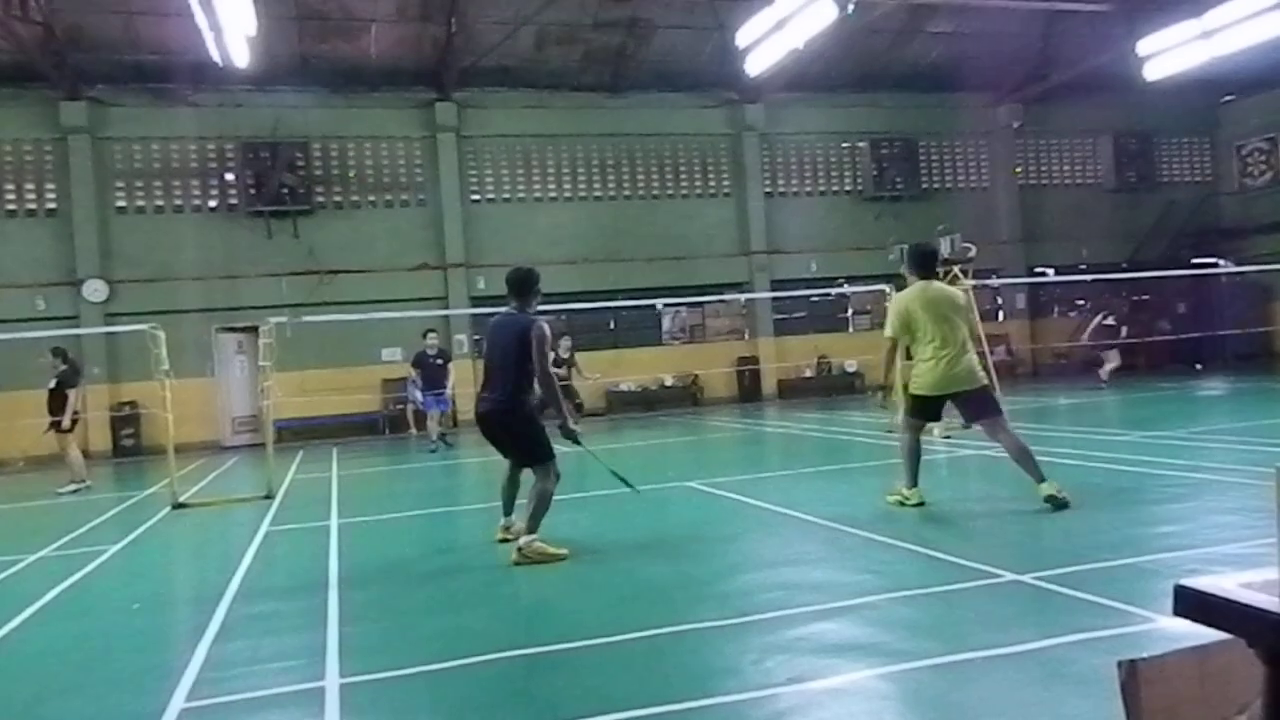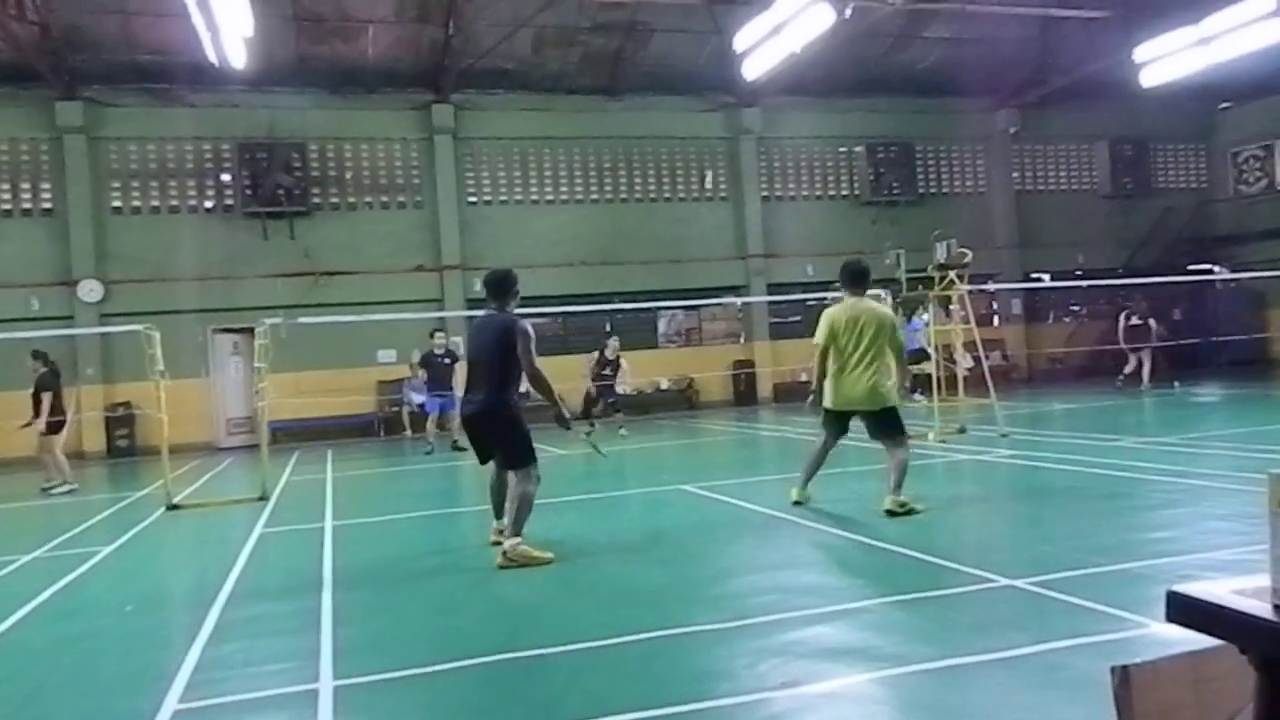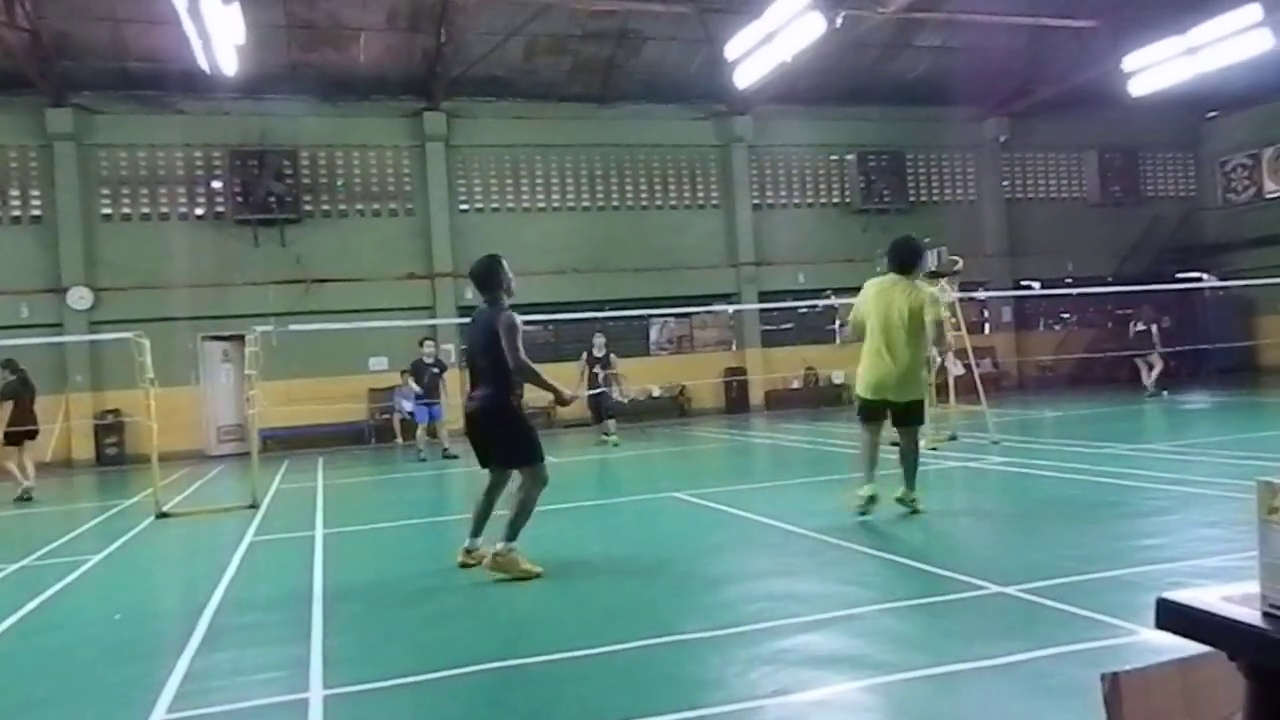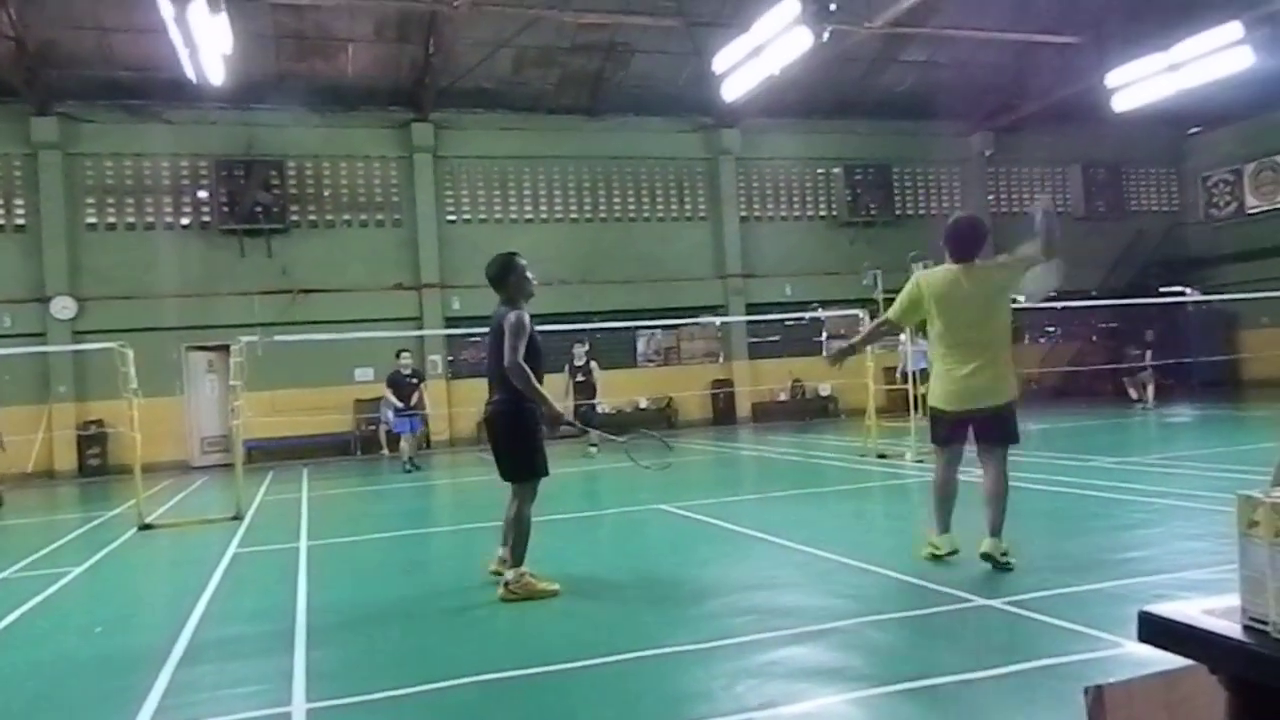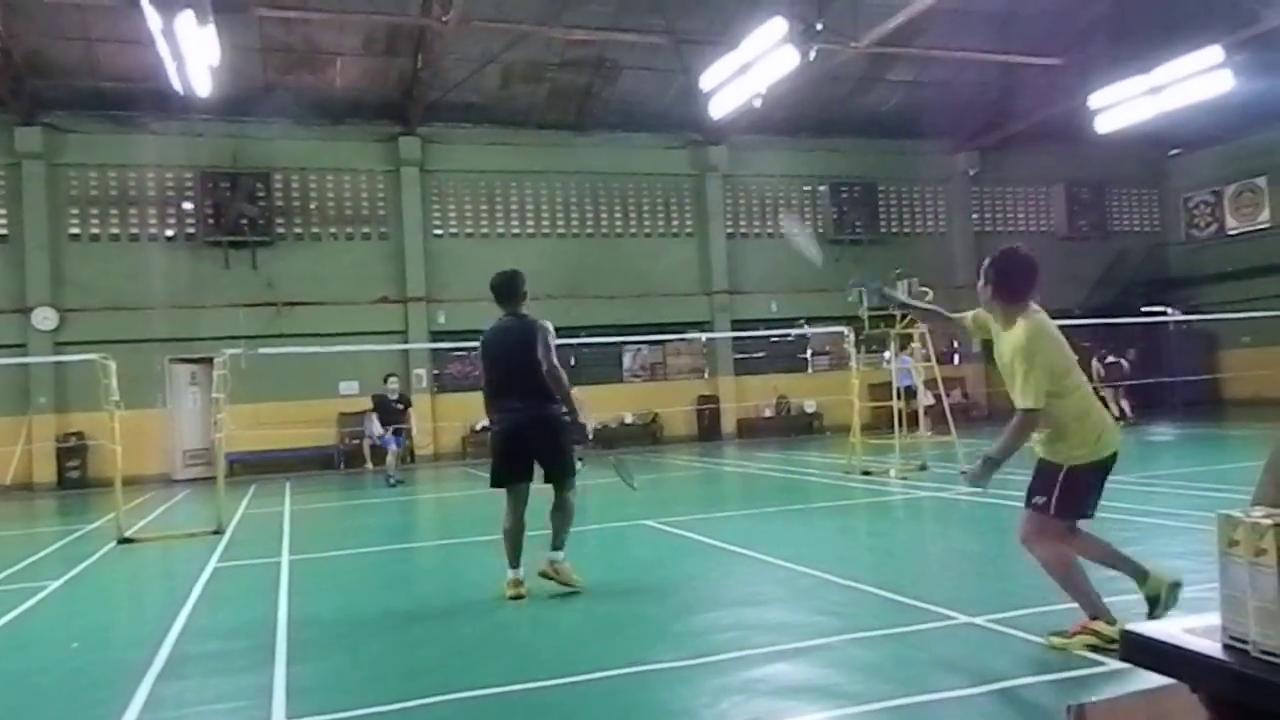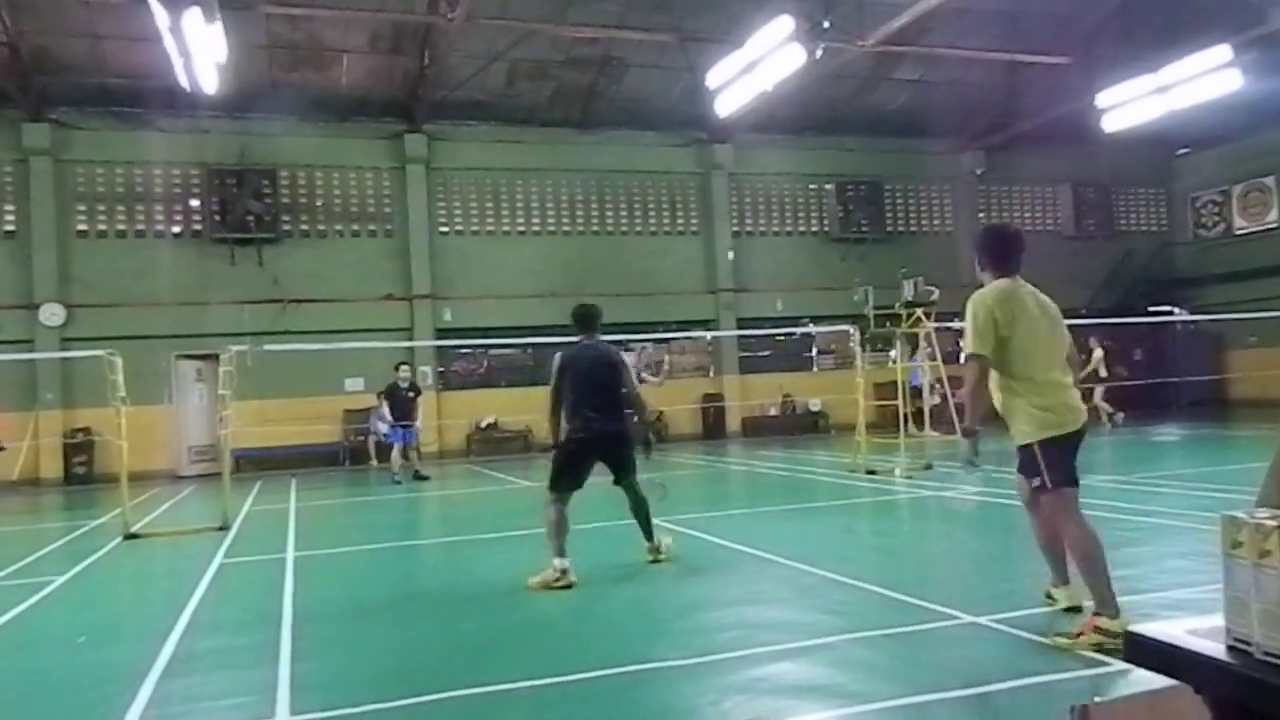
dt=0.5s
person 1, frame 1
left shoulder: (902, 301)
right shoulder: (957, 295)
left elbow: (891, 345)
right elbow: (972, 335)
left wrist: (886, 379)
left hip: (930, 378)
right hip: (968, 373)
left knee: (909, 430)
right knee: (1001, 432)
left ankle: (910, 490)
right ankle: (1045, 485)
person 1, frame 2
left shoulder: (831, 314)
right shoulder: (885, 315)
left elbow: (821, 354)
right elbow: (899, 355)
left wrist: (817, 388)
right wrist: (901, 382)
left hip: (839, 394)
right hip: (876, 393)
left knee: (827, 439)
right knee: (898, 446)
left ankle: (801, 488)
right ankle: (894, 497)
person 1, frame 3
left shoulder: (871, 287)
right shoulder: (926, 295)
left elbow: (854, 324)
right elbow: (938, 340)
right wrist: (933, 349)
left hip: (872, 378)
right hip: (908, 380)
left knee: (871, 434)
right knee: (909, 437)
left ankle: (868, 486)
right ankle: (909, 492)
person 1, frame 4
left shoulder: (925, 283)
right shoulder: (1000, 274)
left elbow: (887, 324)
right elbow: (1044, 252)
left wrist: (851, 346)
right wrist: (1044, 217)
left hip: (950, 393)
right hip: (995, 391)
left knee: (945, 464)
right knee: (994, 466)
left ankle: (942, 538)
right ankle: (994, 542)
person 1, frame 5
left shoulder: (1024, 342)
right shoulder: (1010, 318)
left elbow: (1029, 418)
right elbow: (959, 319)
left wrist: (990, 461)
right wrist: (915, 307)
left hip: (1077, 446)
right hip: (1086, 438)
left knee: (1037, 535)
right knee: (1060, 527)
left ankle: (1101, 623)
right ankle: (1151, 582)
person 1, frame 6
left shoulder: (985, 301)
right shoulder: (1039, 299)
left elbow: (977, 369)
right elbow: (1071, 360)
left wrist: (969, 425)
left hip: (1038, 424)
right hip: (1067, 416)
left knee: (1062, 514)
right knee: (1037, 500)
left ankle: (1108, 622)
right ankle: (1062, 587)
person 2, frame 1
left shoulder: (494, 324)
right shoulder: (536, 327)
right elbow: (543, 374)
right wrist: (565, 419)
left hip: (486, 407)
right hip: (513, 408)
left knee: (515, 462)
right knee: (548, 473)
left ankle: (507, 524)
right ankle: (527, 542)
person 2, frame 2
left shoulder: (477, 326)
right shoulder: (518, 327)
right elbow: (532, 372)
right wrist: (558, 407)
left hip: (471, 409)
right hip: (499, 409)
left knee: (500, 465)
right knee: (528, 476)
left ankle: (500, 527)
right ankle: (513, 544)
person 2, frame 3
left shoulder: (477, 319)
right shoulder: (506, 318)
right elbow: (518, 365)
right wrist: (557, 391)
left hip: (477, 407)
right hip: (500, 407)
left knee: (498, 479)
right knee: (535, 477)
left ankle: (472, 547)
right ankle: (505, 550)
person 2, frame 4
left shoulder: (501, 316)
right shoulder: (517, 317)
right elbow: (514, 366)
left wrist: (538, 405)
right wrist: (547, 404)
left hip: (500, 410)
right hip: (515, 411)
left knee: (521, 490)
right knee: (524, 492)
left ankle: (505, 556)
right ankle: (514, 577)
person 2, frame 5
left shoulder: (488, 337)
right shoulder: (539, 328)
left elbow: (487, 387)
right elbow: (551, 370)
left wrist: (495, 421)
right wrist: (572, 409)
left hip: (506, 424)
right hip: (544, 419)
left knee: (515, 502)
right knee: (565, 489)
left ankle: (515, 577)
right ankle: (556, 558)
person 2, frame 6
left shoulder: (563, 359)
right shoulder: (616, 356)
left elbow: (556, 404)
right elbow: (634, 397)
left wrist: (557, 440)
right wrist: (646, 430)
left hip: (578, 435)
right hip: (617, 432)
left knee: (556, 500)
right knee: (631, 487)
left ankle: (559, 566)
right ankle: (652, 544)
